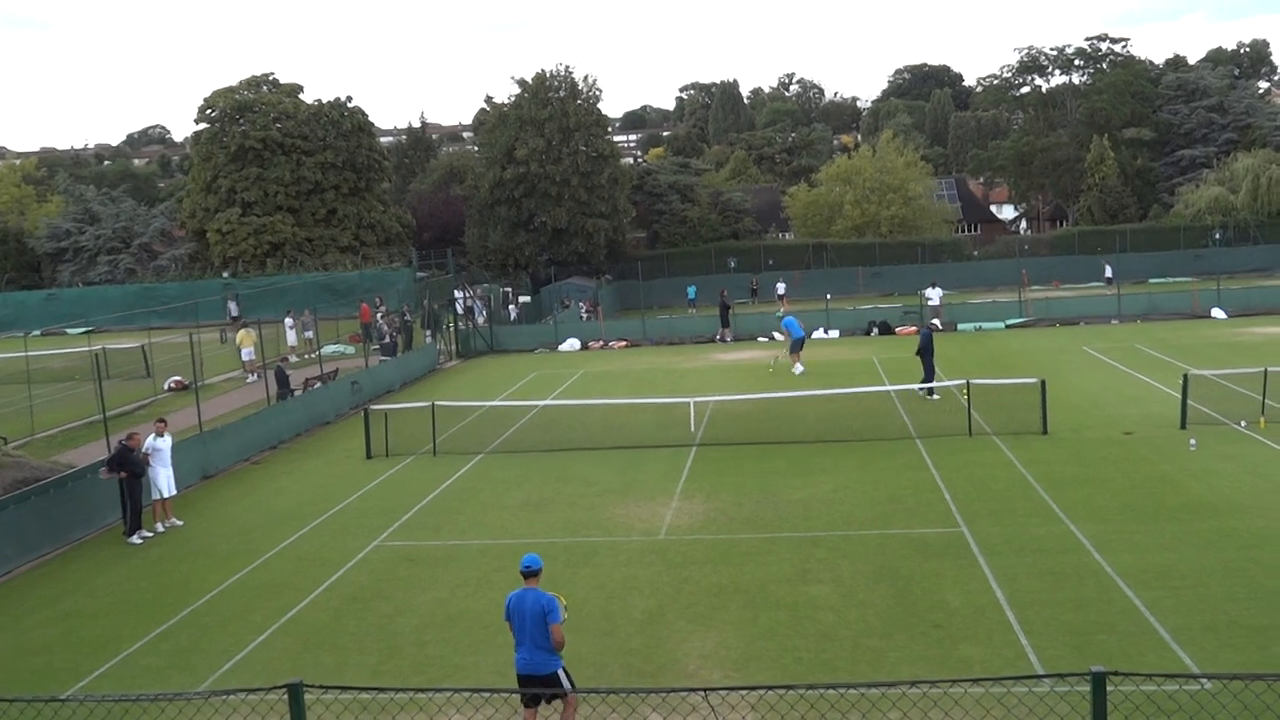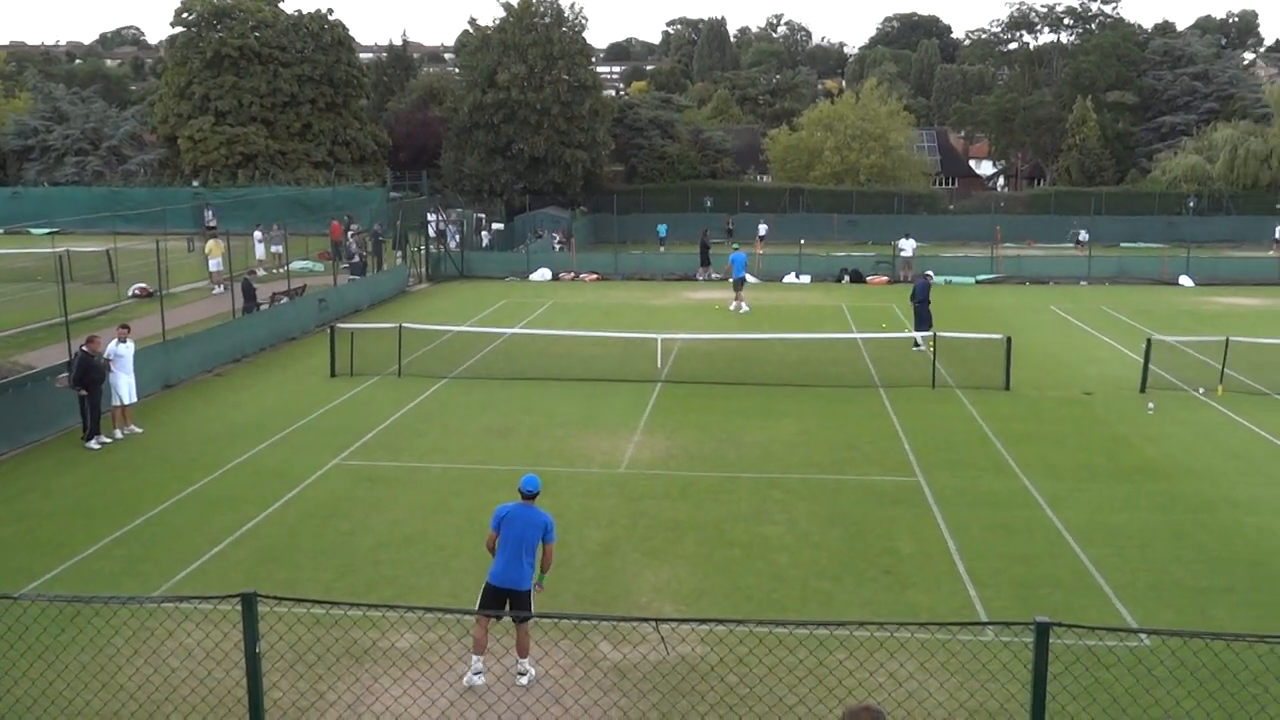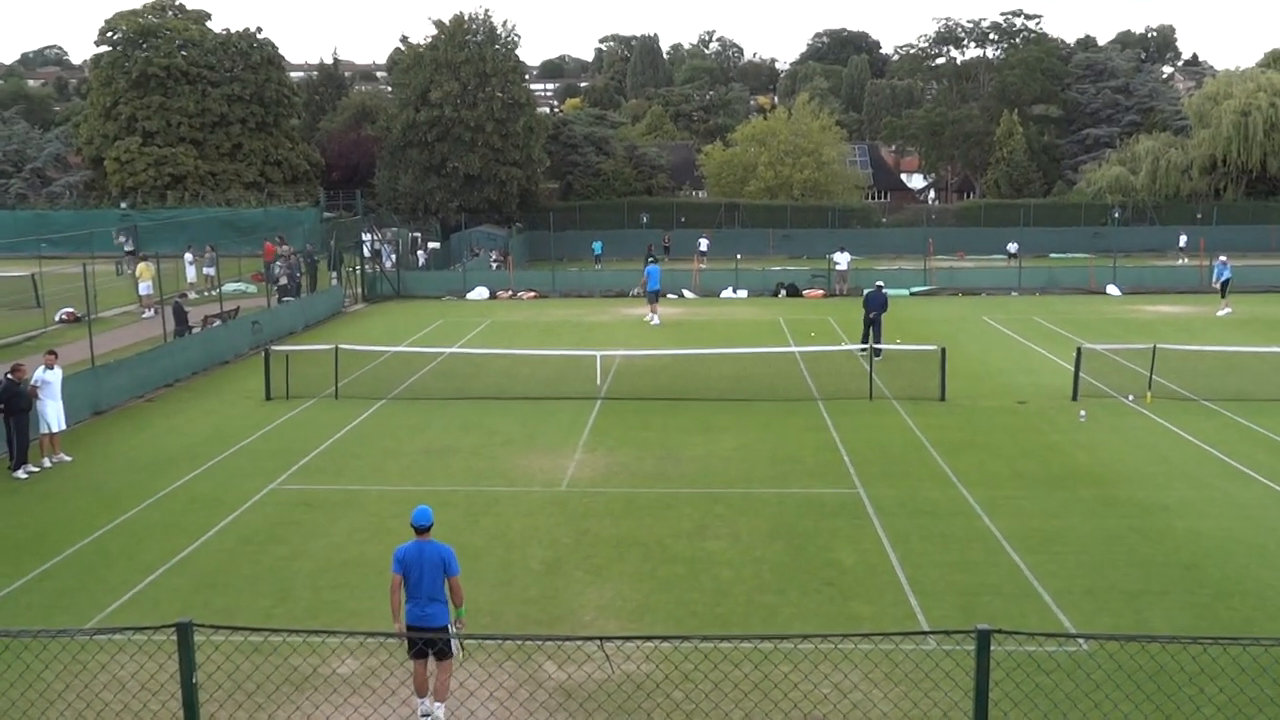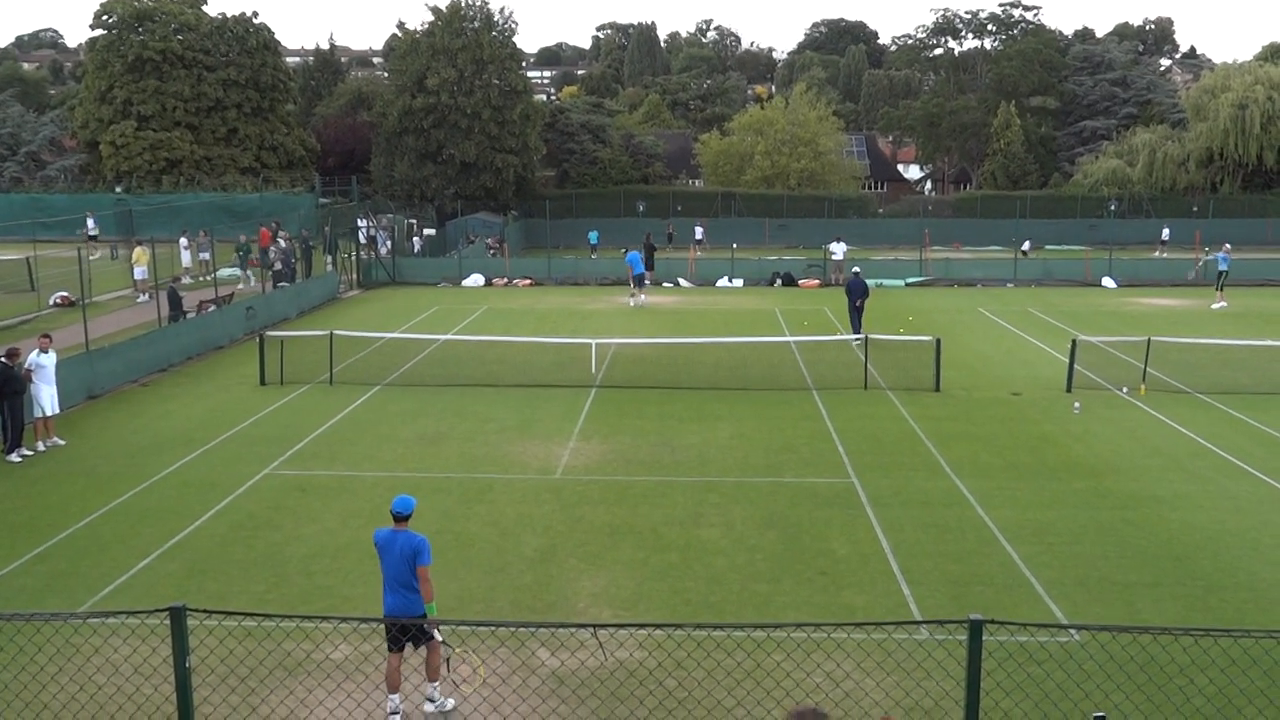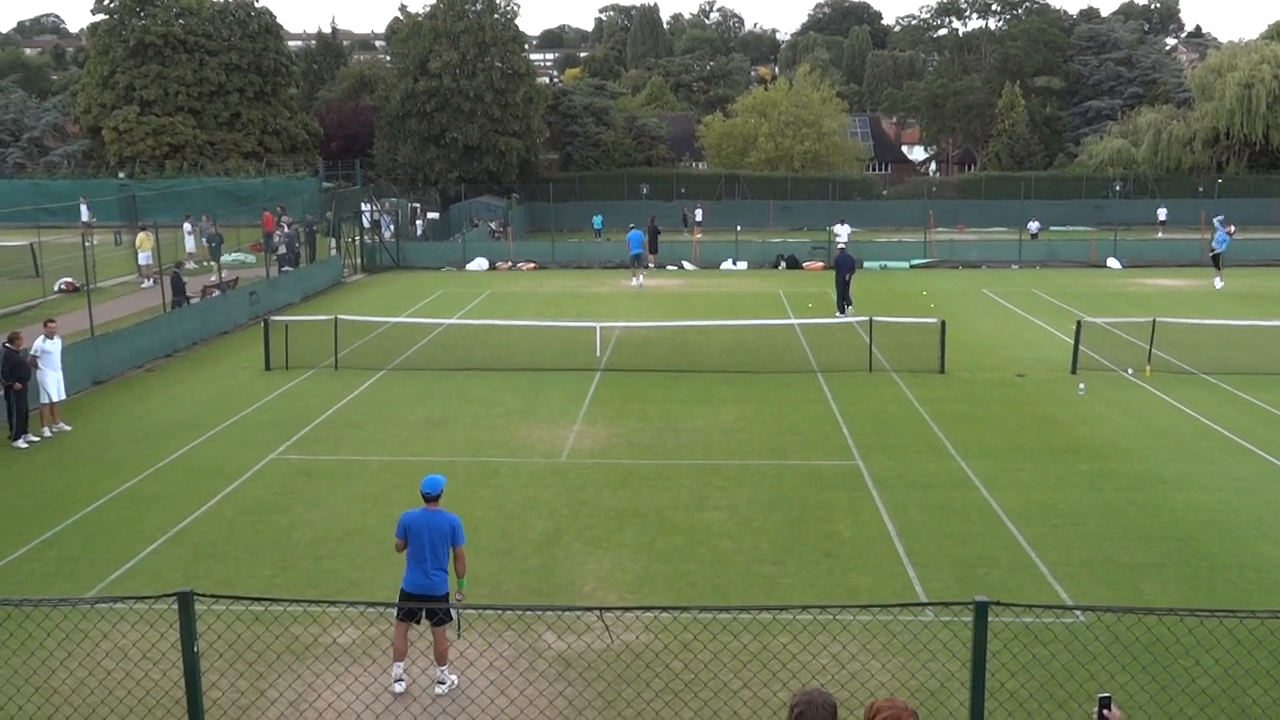
dt=1s
person 1, frame 1
left shoulder: (511, 599)
right shoulder: (548, 601)
right elbow: (558, 638)
right wrist: (557, 652)
left hip: (523, 666)
right hip: (548, 665)
right knee: (570, 701)
person 1, frame 2
left shoulder: (503, 511)
right shoulder: (546, 520)
left elbow: (489, 544)
right elbow: (548, 556)
right wrist: (541, 579)
left hip: (497, 579)
right hip: (523, 582)
left knee: (481, 621)
right knee: (522, 627)
left ankle: (476, 670)
right ankle: (523, 671)
person 1, frame 3
left shoulder: (401, 552)
right shoulder: (445, 552)
left elbow: (396, 588)
right elbow: (455, 588)
left wrist: (397, 620)
right wrist: (460, 614)
left hip: (413, 620)
right hip: (439, 619)
left knee: (419, 665)
right knee: (444, 666)
person 1, frame 4
left shoulder: (379, 536)
right shoulder: (419, 542)
right elbow: (424, 579)
right wrist: (431, 612)
left hip: (391, 610)
right hip: (416, 609)
left knee: (394, 658)
right knee: (433, 648)
left ankle: (394, 708)
right ankle: (434, 699)
person 1, frame 5
left shoulder: (407, 518)
right shoulder: (452, 522)
left elbow: (399, 548)
right elbow: (459, 557)
right wrist: (461, 585)
left hip: (411, 586)
right hip: (438, 588)
left knee: (401, 629)
right knee: (439, 633)
left ankle: (398, 678)
right ankle: (443, 680)
